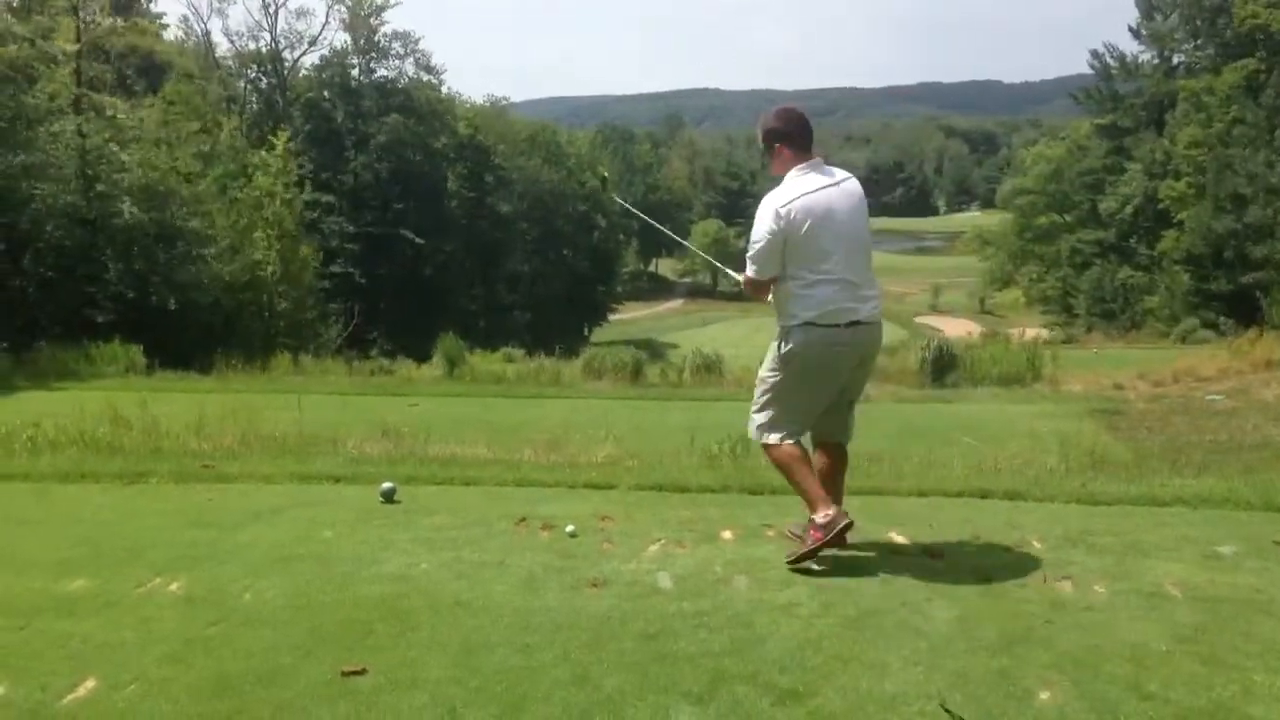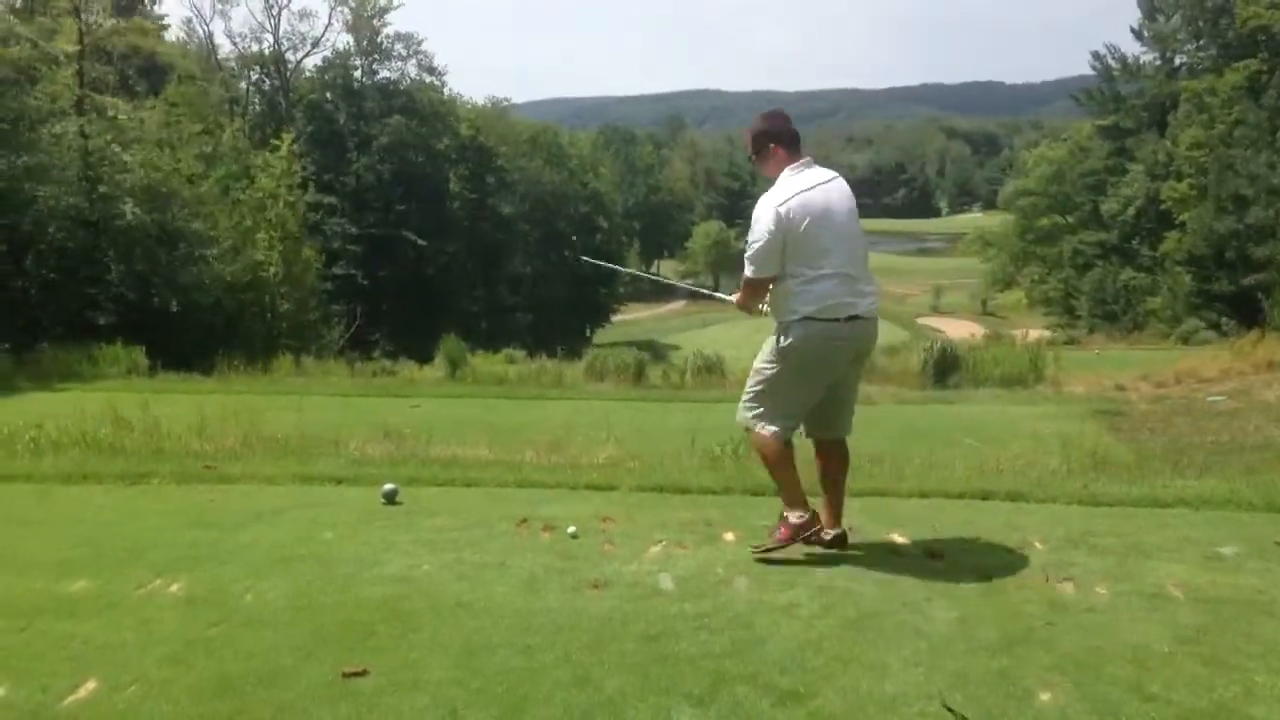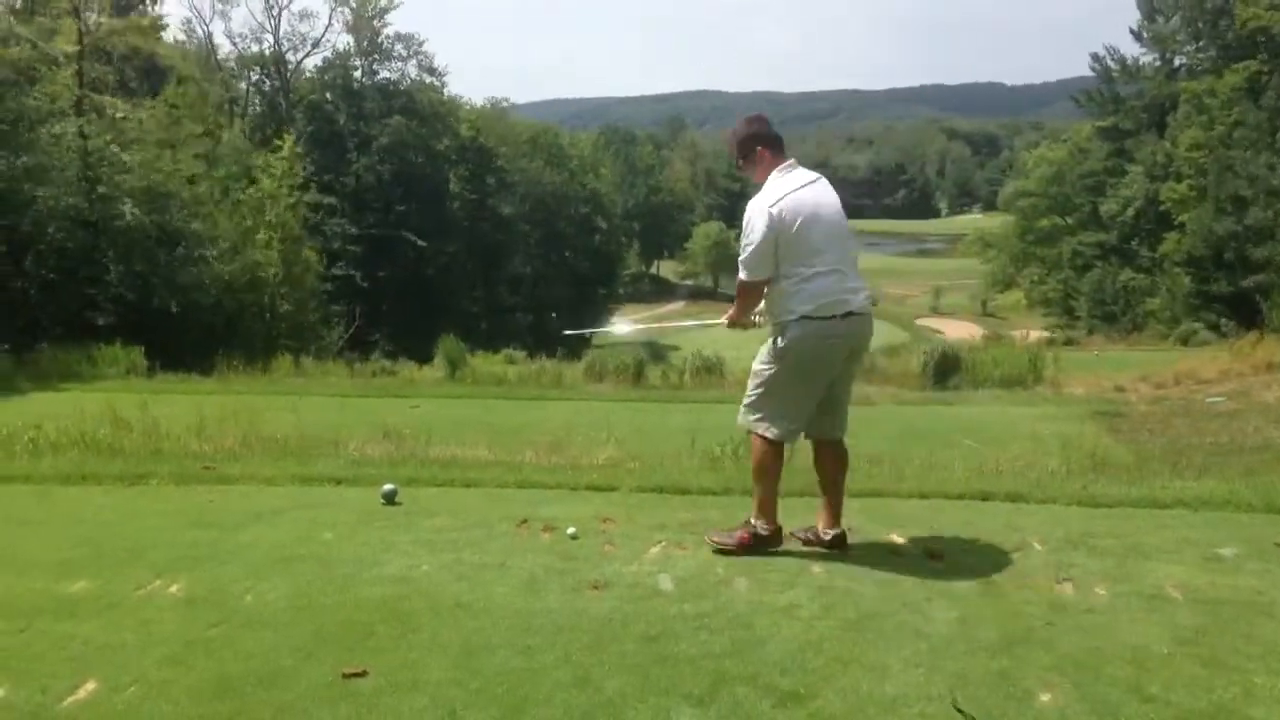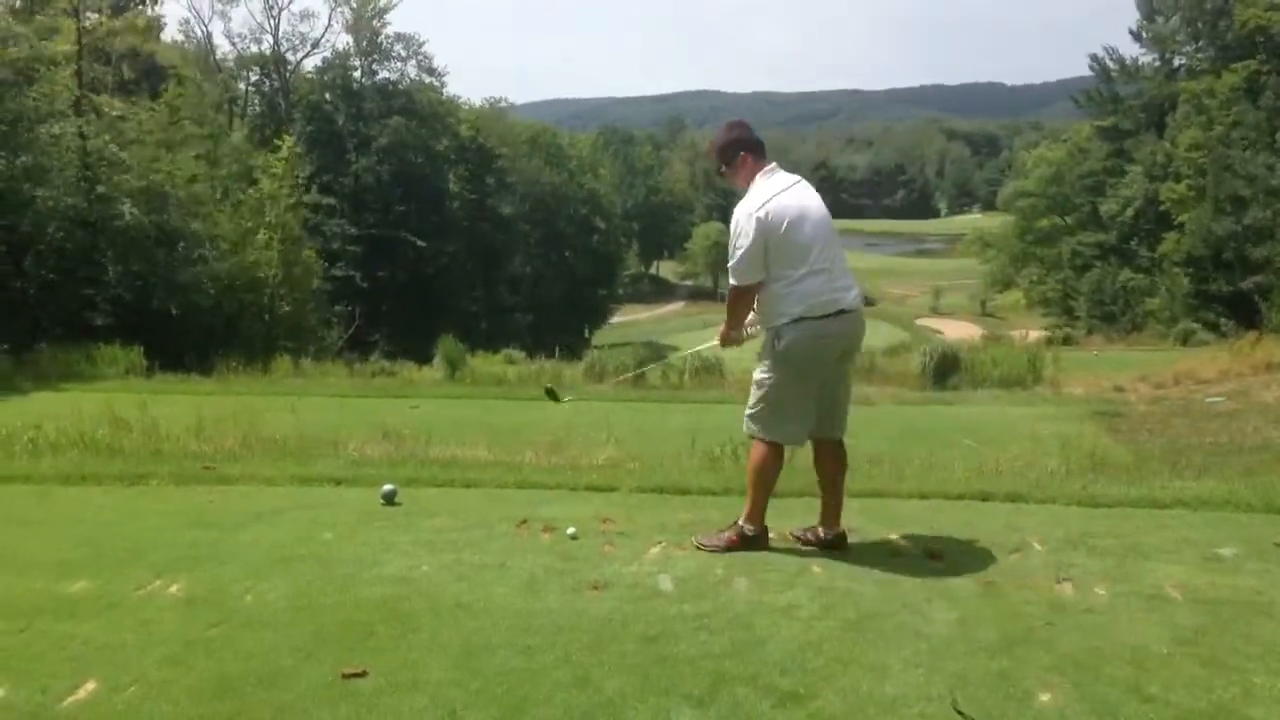
dt=0.1s
person 1, frame 1
left shoulder: (778, 204)
right shoulder: (850, 185)
left elbow: (759, 282)
left wrist: (757, 288)
left hip: (814, 333)
right hip: (864, 326)
left knee: (771, 428)
right knee: (831, 432)
left ankle: (825, 513)
right ankle: (830, 519)
person 1, frame 2
left shoulder: (775, 203)
right shoulder: (837, 185)
left elbow: (757, 281)
left wrist: (745, 300)
right wrist: (779, 287)
left hip: (812, 328)
right hip: (860, 322)
left knee: (761, 416)
right knee: (830, 429)
left ankle: (797, 513)
right ankle: (831, 524)
person 1, frame 3
left shoulder: (766, 205)
right shoulder: (819, 184)
left elbow: (753, 281)
left wrist: (738, 314)
right wrist: (765, 302)
left hip: (808, 327)
right hip: (853, 319)
left knee: (765, 423)
right knee: (827, 429)
left ankle: (763, 525)
right ankle: (831, 526)
person 1, frame 4
left shoulder: (752, 209)
right shoulder: (800, 187)
left elbow: (743, 286)
left wrist: (731, 329)
right wrist: (759, 309)
left hip: (802, 328)
right hip: (845, 318)
left knee: (767, 430)
right knee: (827, 429)
left ankle: (751, 527)
right ankle: (830, 527)
